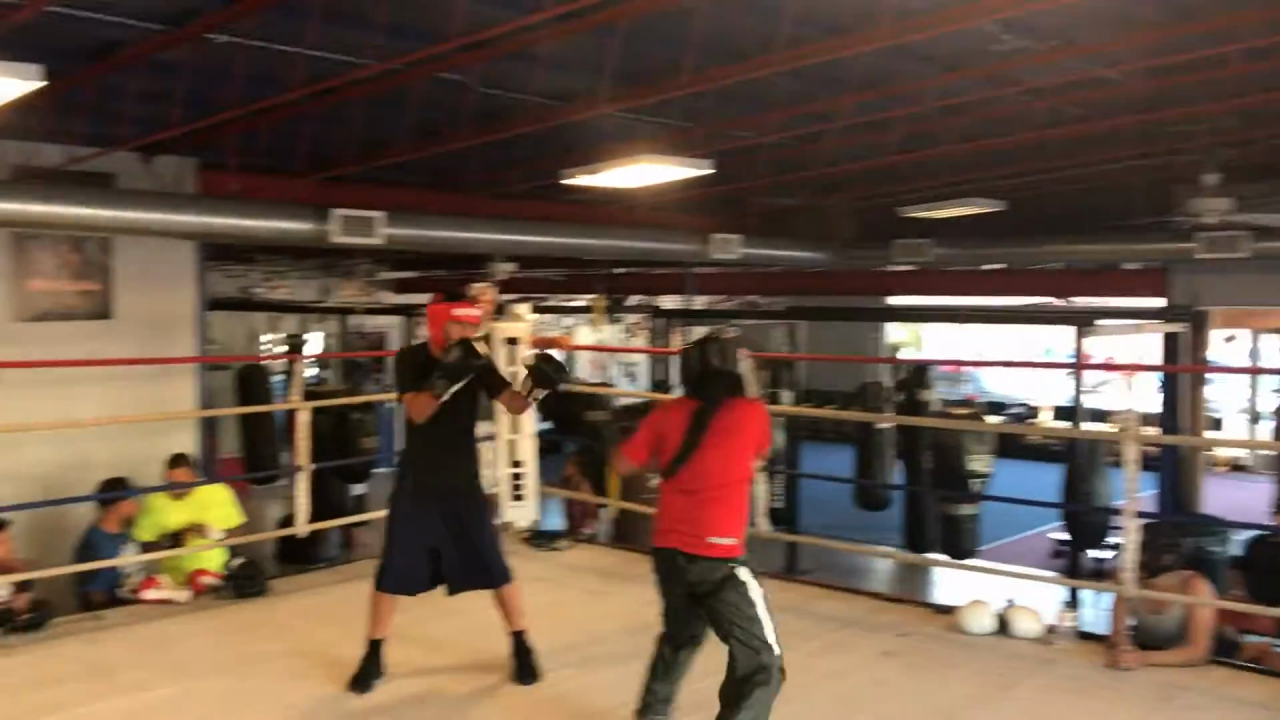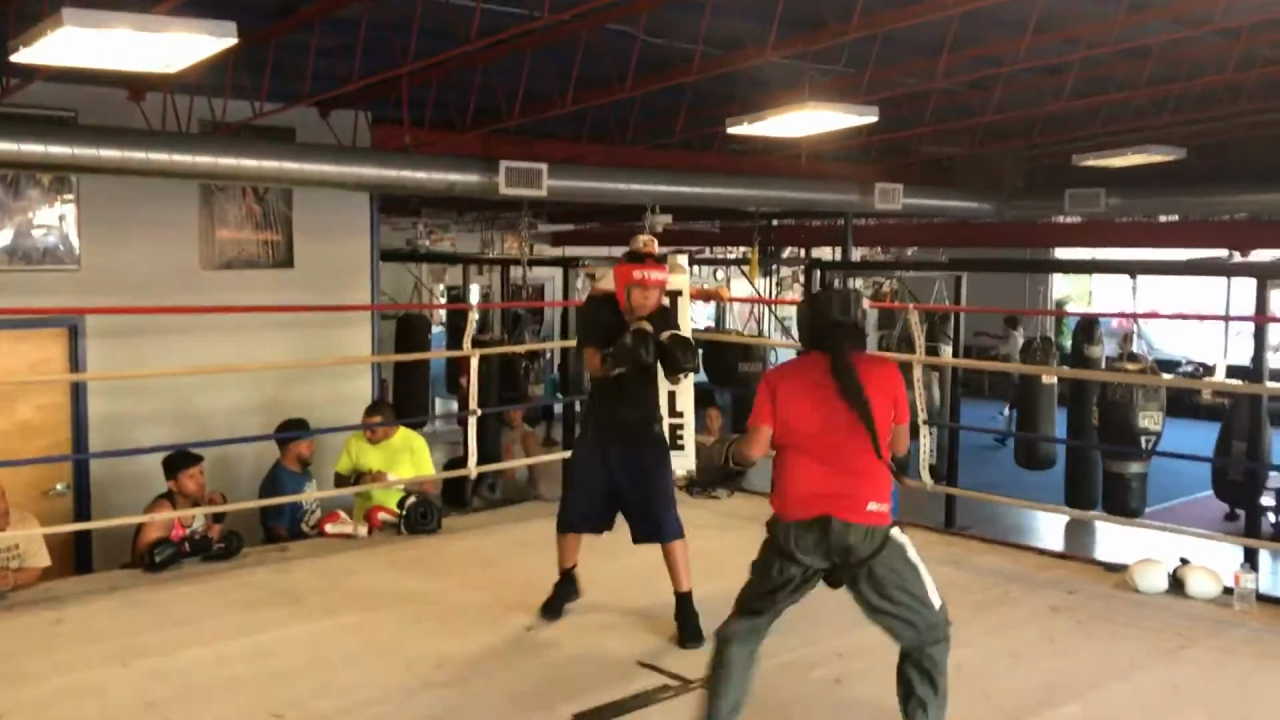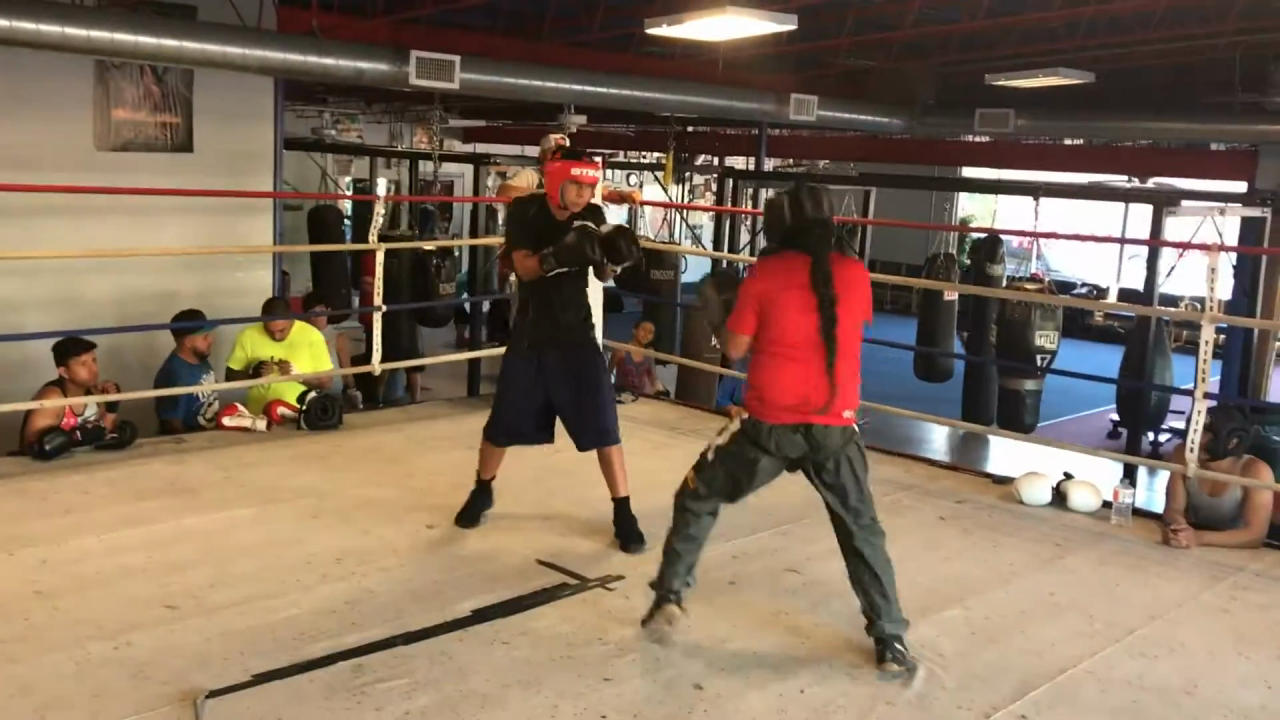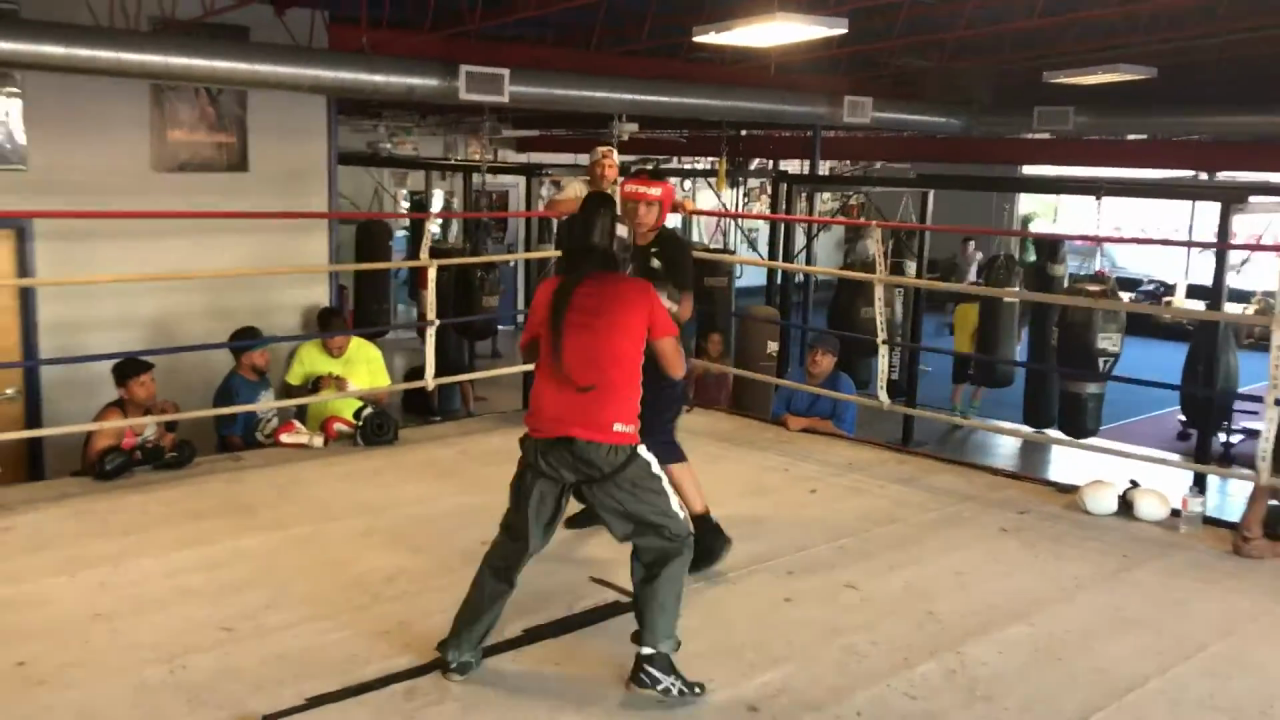
dt=1s
person 1, frame 1
left shoulder: (667, 414)
right shoulder: (752, 413)
left elbow: (621, 466)
left hip: (668, 550)
right hip: (716, 557)
left knee: (679, 638)
right knee: (762, 666)
person 1, frame 2
left shoulder: (781, 377)
right shoulder: (886, 372)
left elbow: (753, 451)
right elbow: (899, 447)
left wrist: (730, 449)
left hip: (798, 526)
right hip: (865, 525)
left knee: (744, 626)
right knee: (928, 633)
person 1, frame 3
left shoulder: (765, 273)
right shoulder: (855, 274)
left elbow: (735, 348)
left wrist: (726, 311)
left hip: (769, 423)
right hip: (834, 427)
left knee: (698, 495)
right knee: (861, 529)
left ankle: (670, 595)
right ankle: (890, 638)
person 1, frame 4
left shoulder: (549, 293)
right shoulder: (641, 294)
left elbow: (528, 352)
right elbow: (676, 369)
left hip: (547, 441)
right hip: (608, 446)
left knee: (513, 546)
right knee: (668, 541)
left ankle: (459, 652)
right ankle: (653, 659)
person 2, frame 1
left shoulder: (477, 362)
right shoulder: (411, 360)
left elbow: (514, 404)
right elbow: (416, 412)
left wrist: (536, 386)
right wrist: (449, 376)
left hip: (461, 481)
right hip: (417, 482)
left knee: (493, 567)
right knee: (394, 571)
left ankle: (521, 647)
right ankle: (373, 657)
person 2, frame 2
left shoulder: (663, 319)
right shoulder: (597, 309)
left elbow: (674, 377)
right elbow: (592, 365)
left wrist: (680, 358)
right wrist: (621, 354)
left hip: (643, 430)
right hip: (599, 426)
left knee: (665, 522)
right knee: (573, 511)
left ankle: (685, 608)
right ankle: (566, 582)
person 2, frame 3
left shoulder: (591, 216)
right shoulder: (525, 211)
left elbow: (602, 274)
right elbow: (524, 268)
left wrist: (617, 254)
right wrist: (560, 255)
left hip: (576, 334)
right hip: (530, 335)
left knee: (602, 425)
right knee: (504, 422)
left ankle: (623, 513)
right ankle: (481, 492)
person 2, frame 4
left shoulder: (675, 248)
left elbow: (684, 312)
left wrist: (658, 289)
left hip: (662, 358)
left knee: (656, 438)
left ankle: (707, 530)
